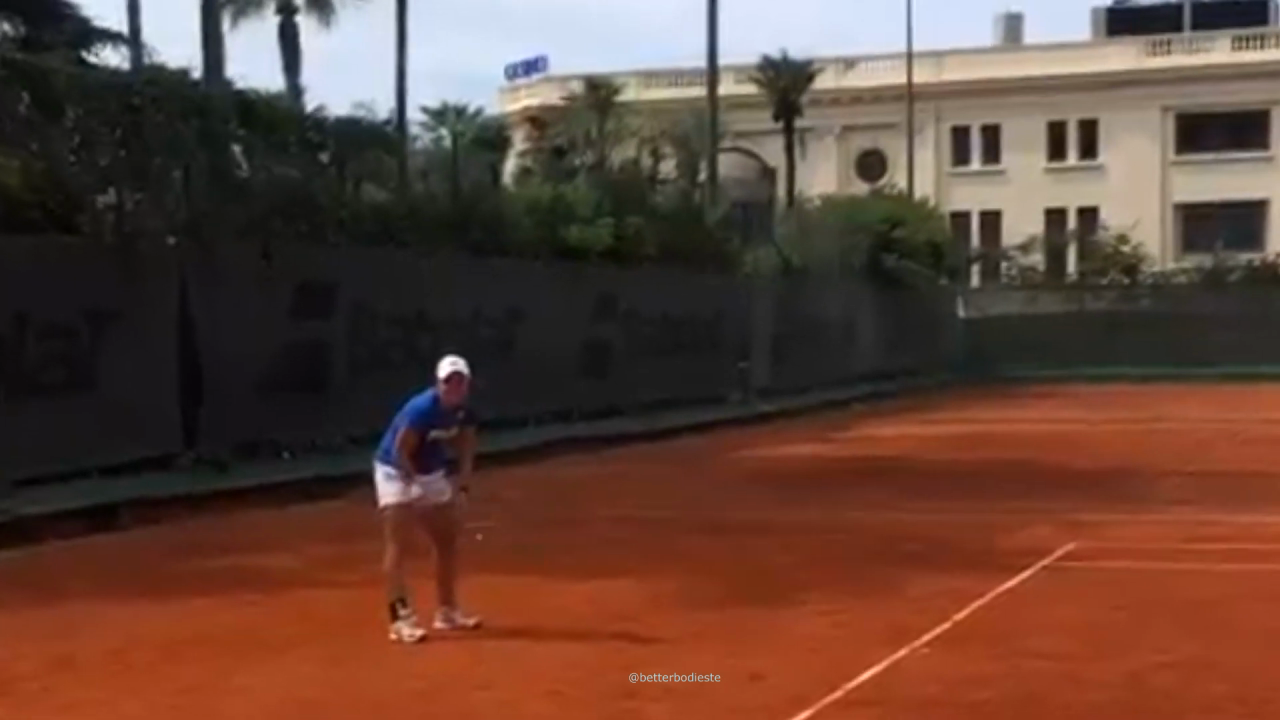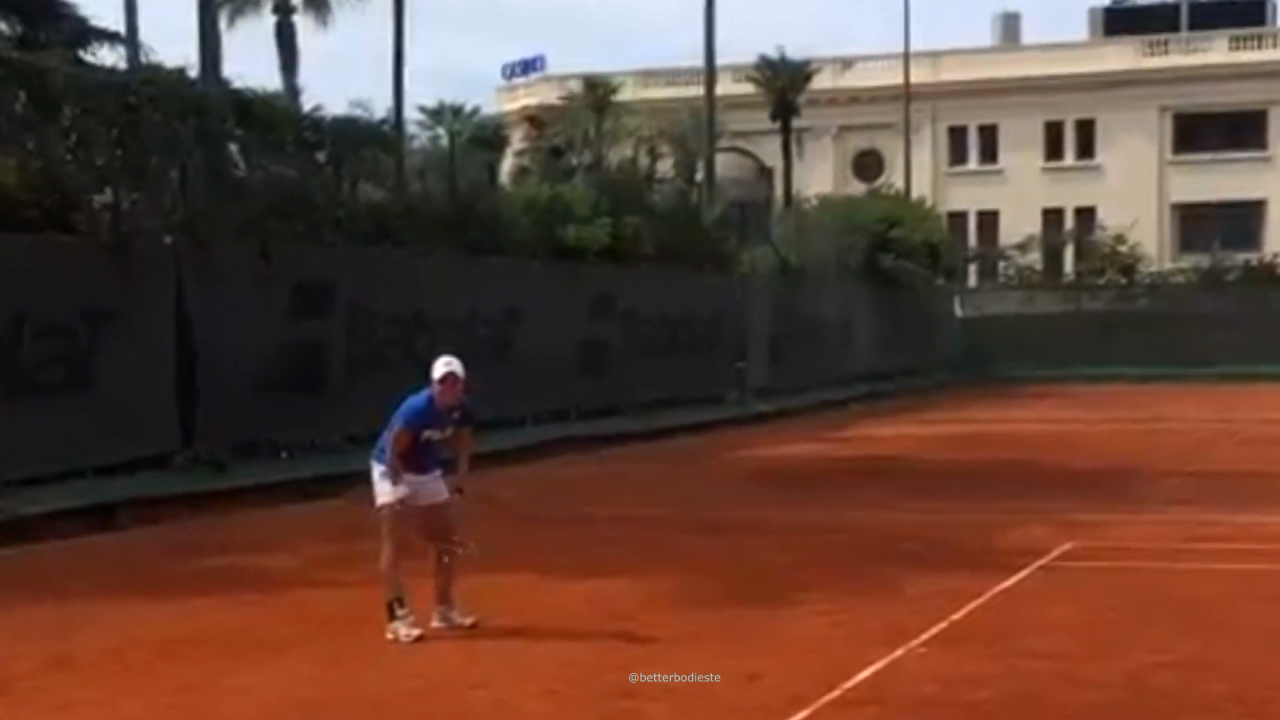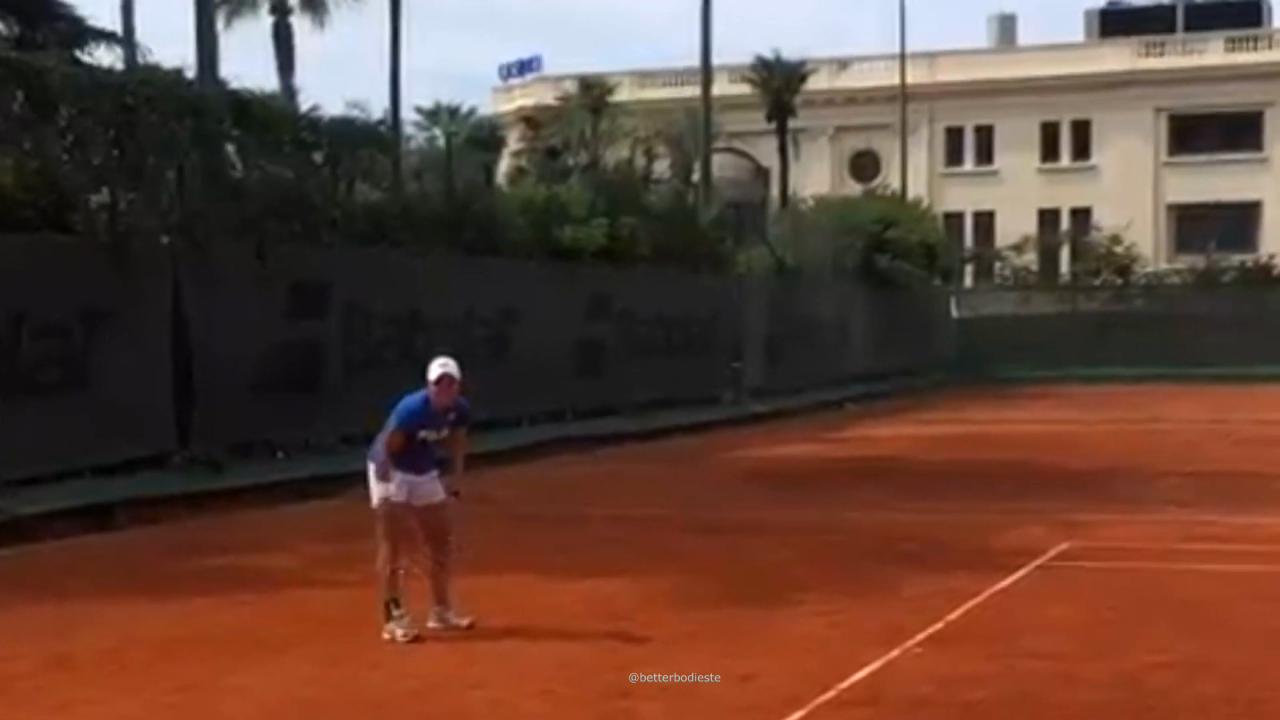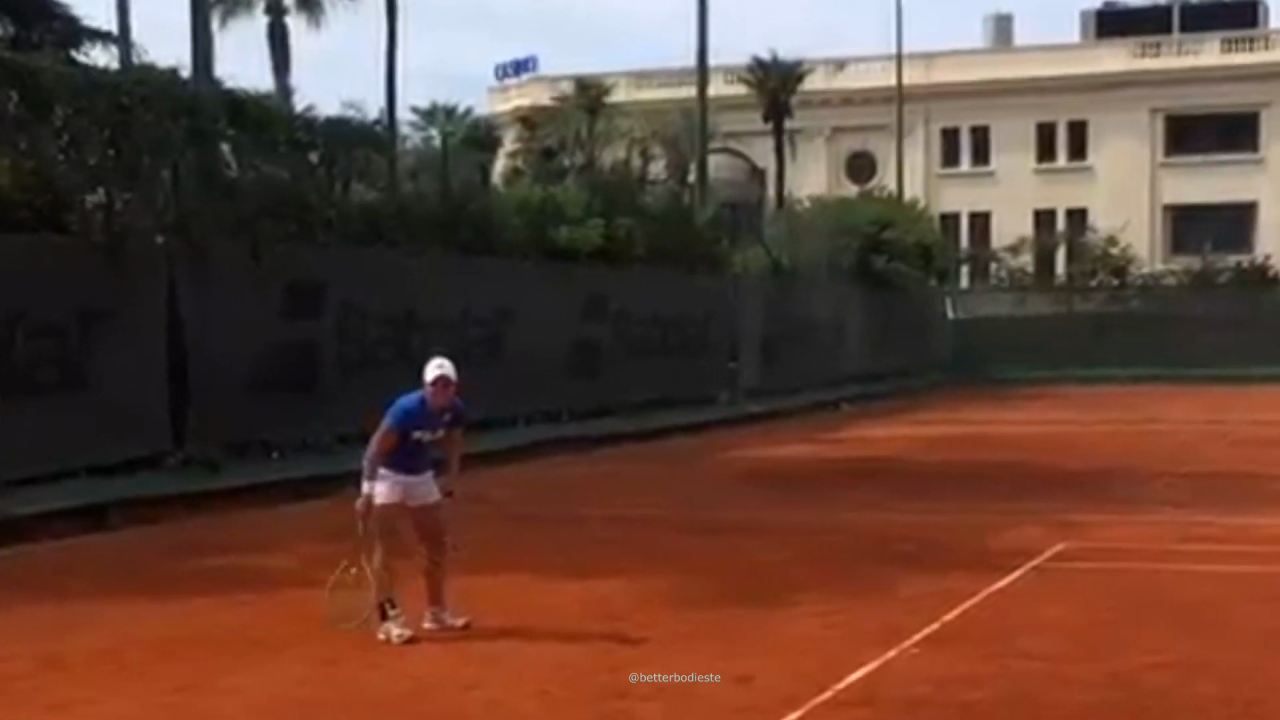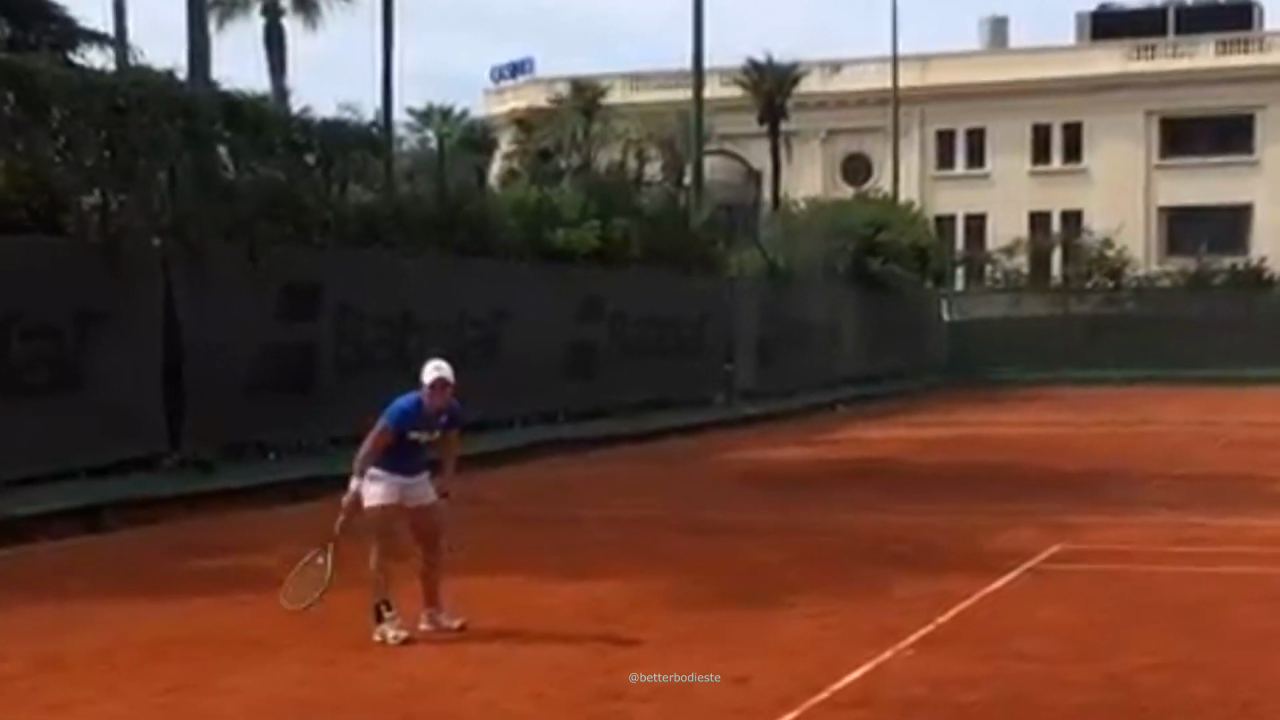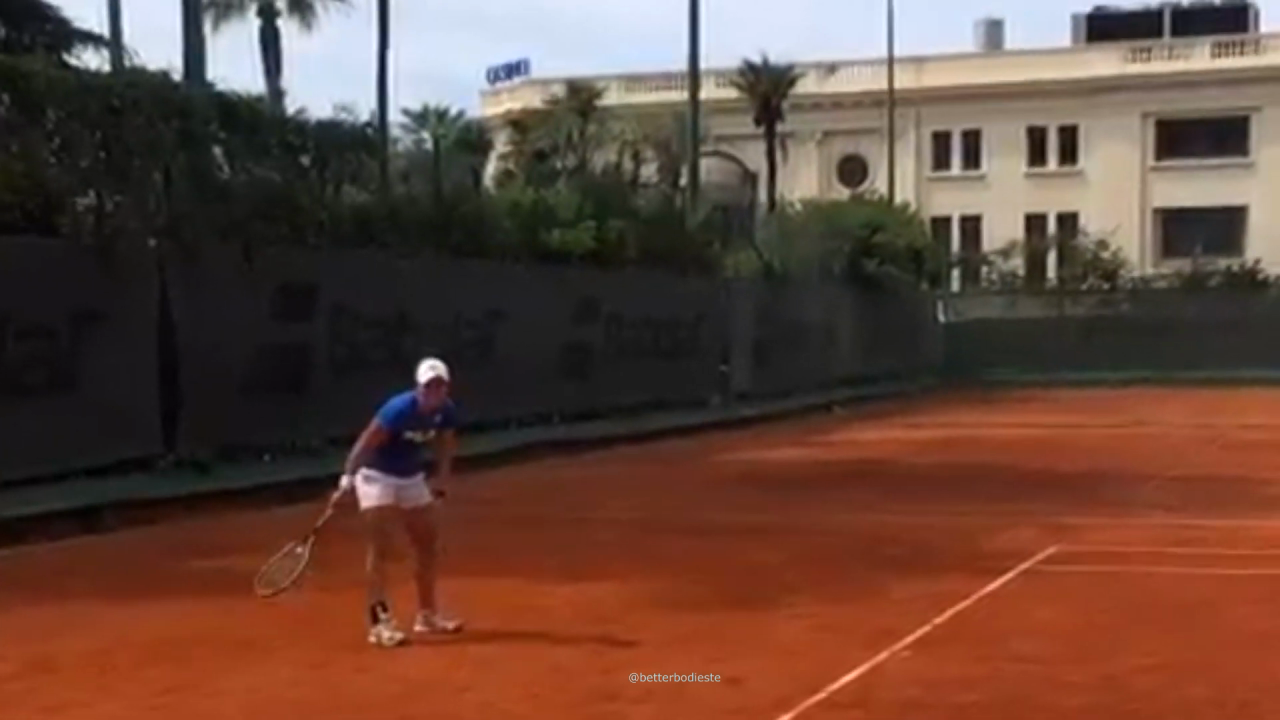
dt=0.1s
person 1, frame 1
left shoulder: (464, 409)
right shoulder: (421, 408)
left elbow: (466, 447)
right elbow: (400, 454)
left wrist: (462, 485)
right wrist: (415, 492)
left hip: (432, 474)
right hip: (396, 471)
left knee: (448, 543)
right knee: (397, 544)
left ankle: (447, 610)
right ankle: (400, 618)
person 1, frame 2
left shoulder: (461, 409)
right shoulder: (416, 408)
left elbow: (462, 447)
right elbow: (391, 453)
left wrist: (456, 487)
right wrist: (401, 492)
left hip: (428, 473)
right hip: (393, 471)
left knee: (446, 541)
right knee: (393, 543)
left ankle: (444, 610)
right ankle: (397, 618)
person 1, frame 3
left shoulder: (459, 409)
right shoulder: (411, 409)
left elbow: (457, 449)
right elbow: (384, 451)
left wrist: (452, 487)
right wrist: (383, 493)
left hip: (425, 474)
right hip: (391, 472)
left knee: (442, 542)
right knee: (392, 544)
left ankle: (441, 611)
right ankle: (394, 618)
person 1, frame 4
left shoulder: (455, 410)
right shoulder: (407, 409)
left elbow: (452, 448)
right elbow: (375, 449)
left wrist: (447, 487)
right wrist: (367, 491)
left hip: (421, 474)
right hip: (385, 472)
left knee: (437, 542)
right knee: (386, 544)
left ankle: (436, 611)
right ankle: (389, 618)
person 1, frame 5
left shoulder: (451, 412)
right shoulder: (403, 410)
left elbow: (449, 450)
right elbow: (370, 447)
left wrist: (443, 488)
right wrist: (355, 486)
left hip: (416, 476)
right hip: (381, 474)
left knee: (432, 543)
right knee: (383, 545)
left ankle: (432, 612)
right ankle: (384, 620)
person 1, frame 6
left shoulder: (446, 411)
right shoulder: (398, 409)
left elbow: (444, 449)
right elbow: (363, 445)
right wrist: (346, 482)
left hip: (412, 477)
right hip: (376, 474)
left knee: (428, 544)
right knee: (380, 546)
left ankle: (427, 614)
right ankle: (380, 621)
